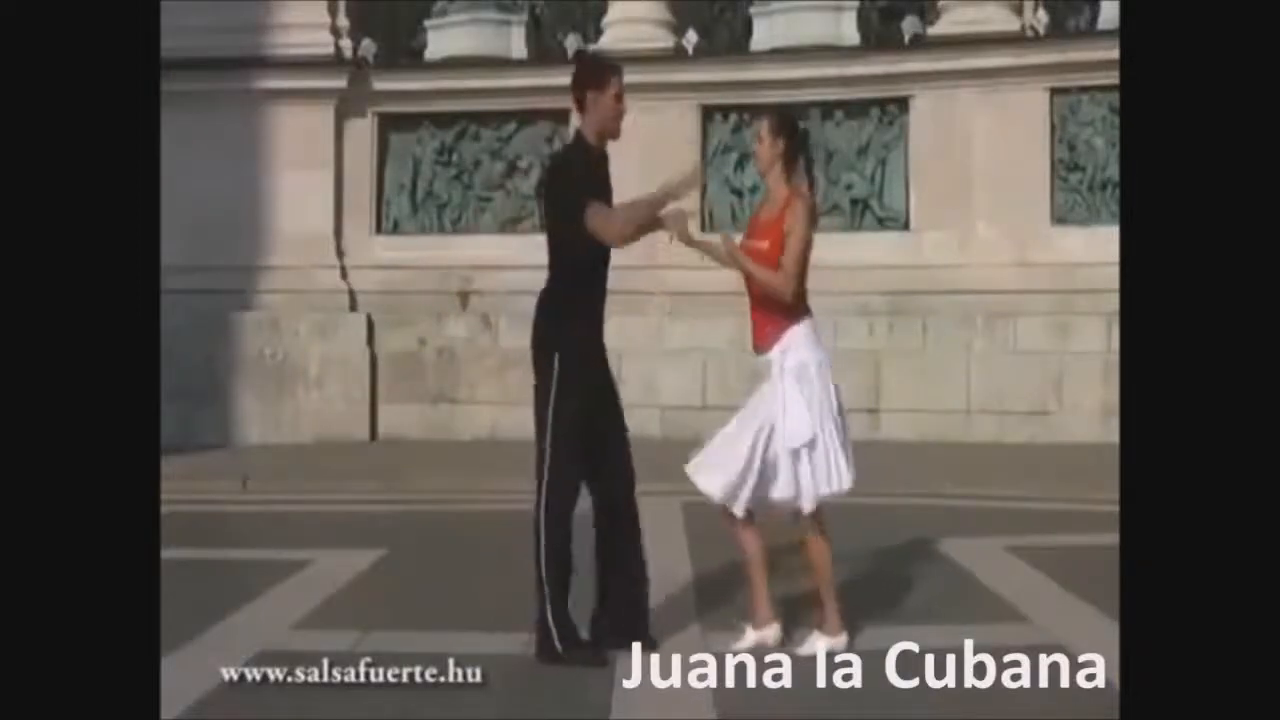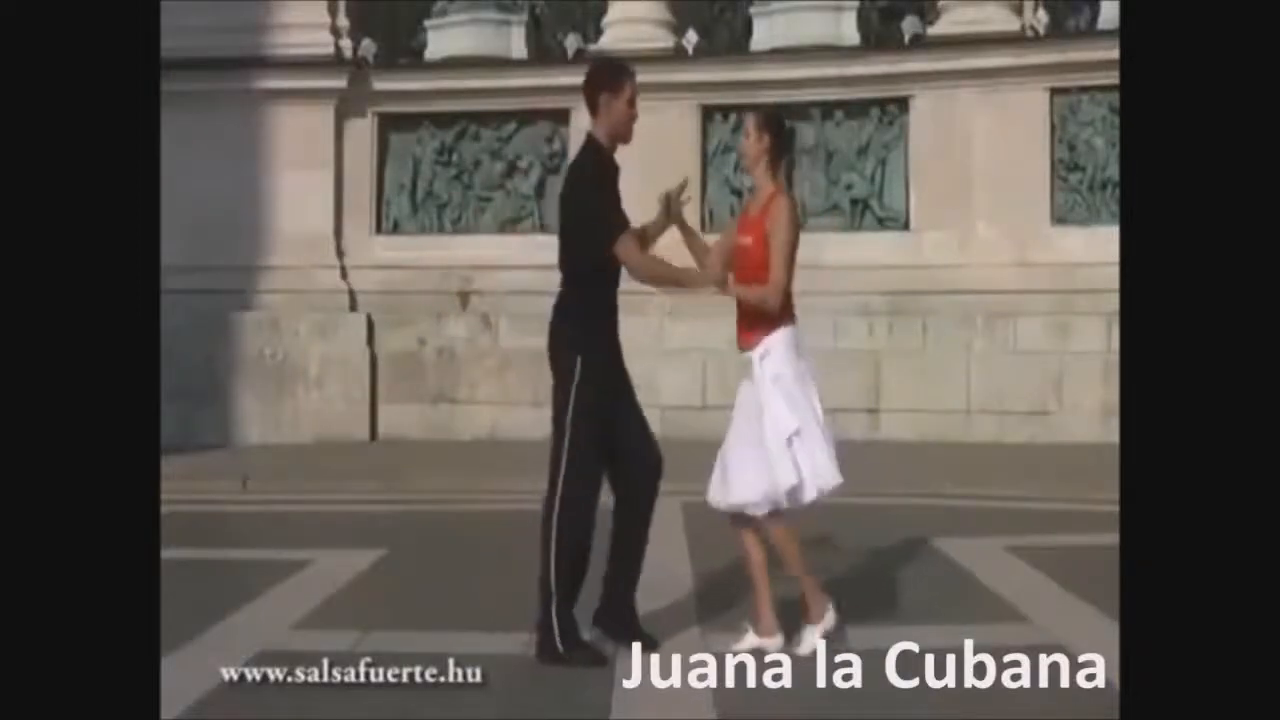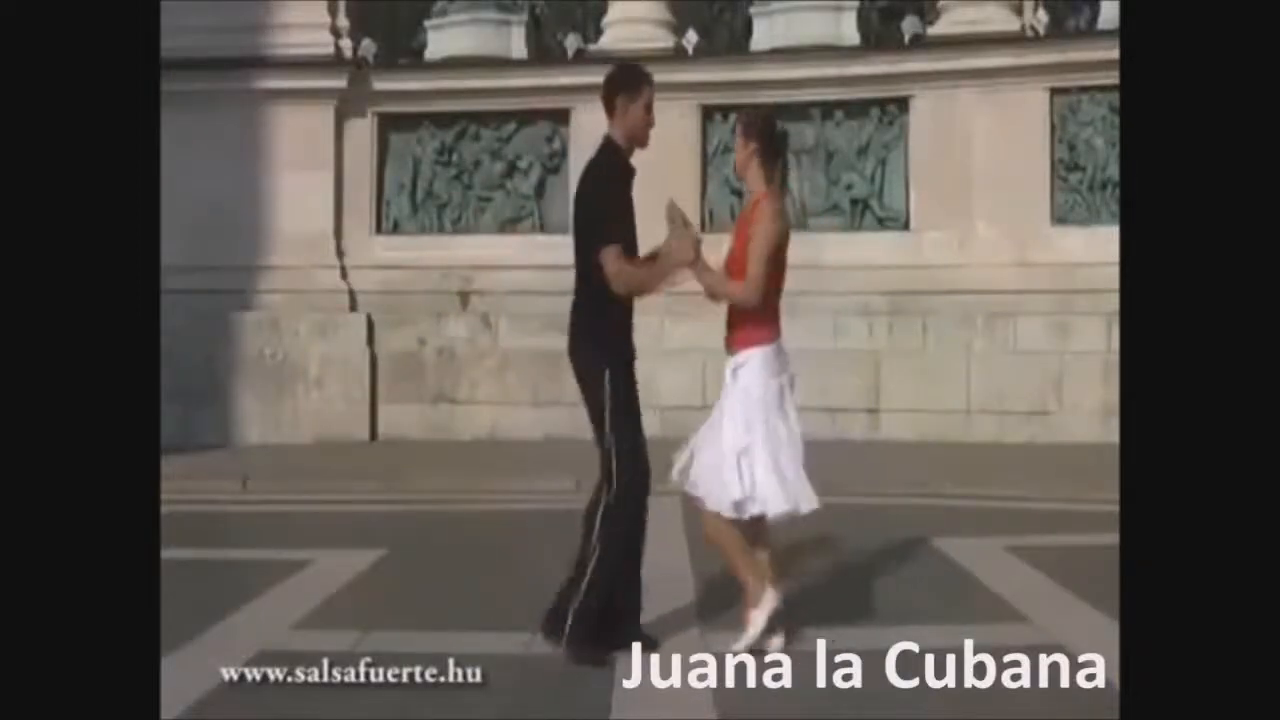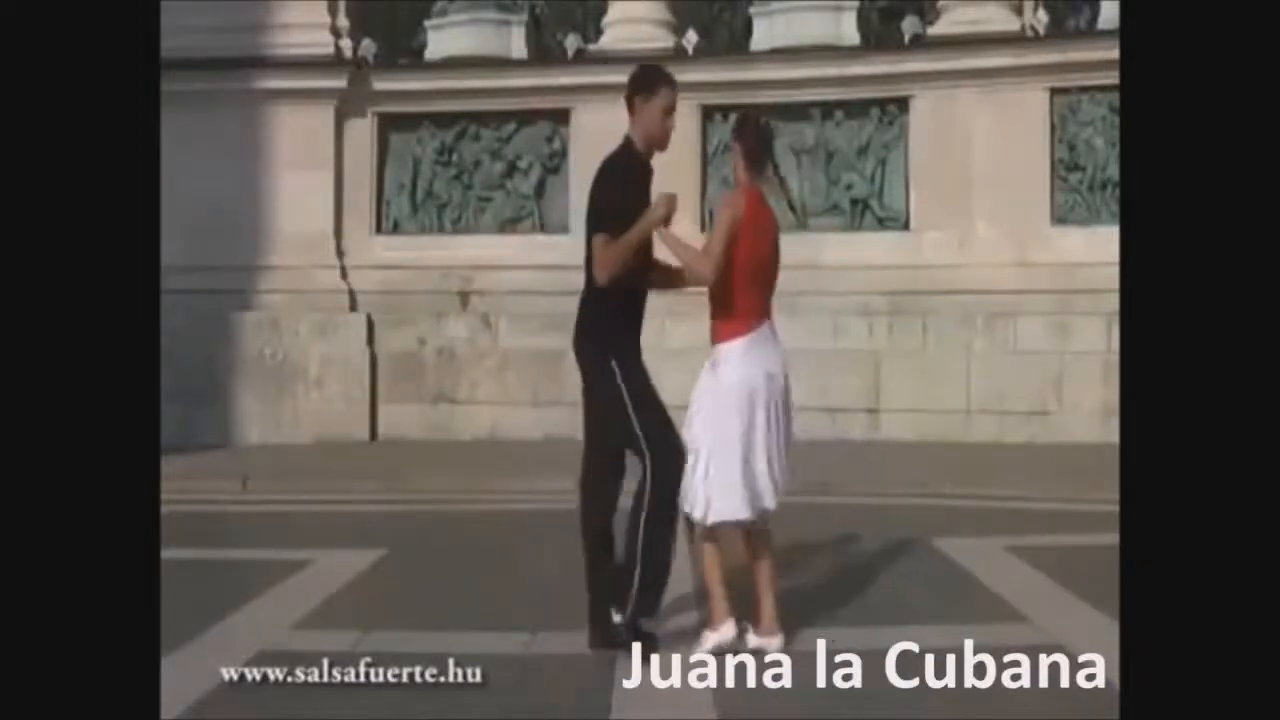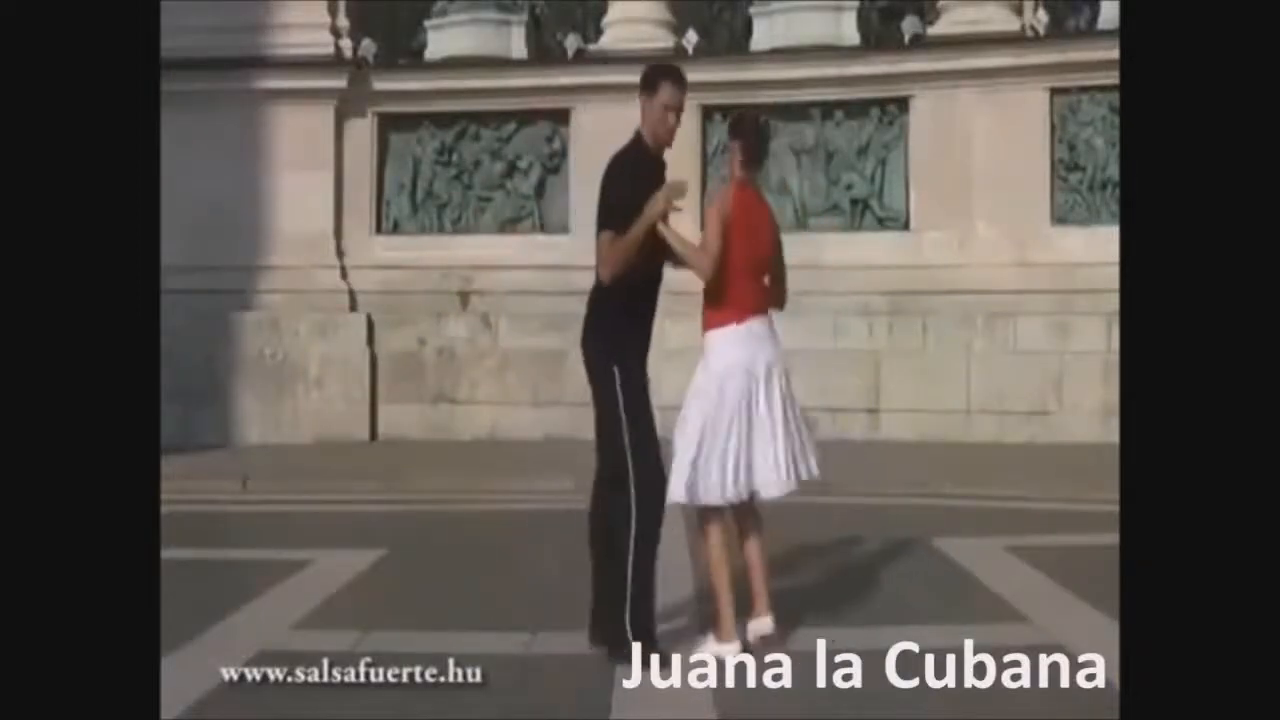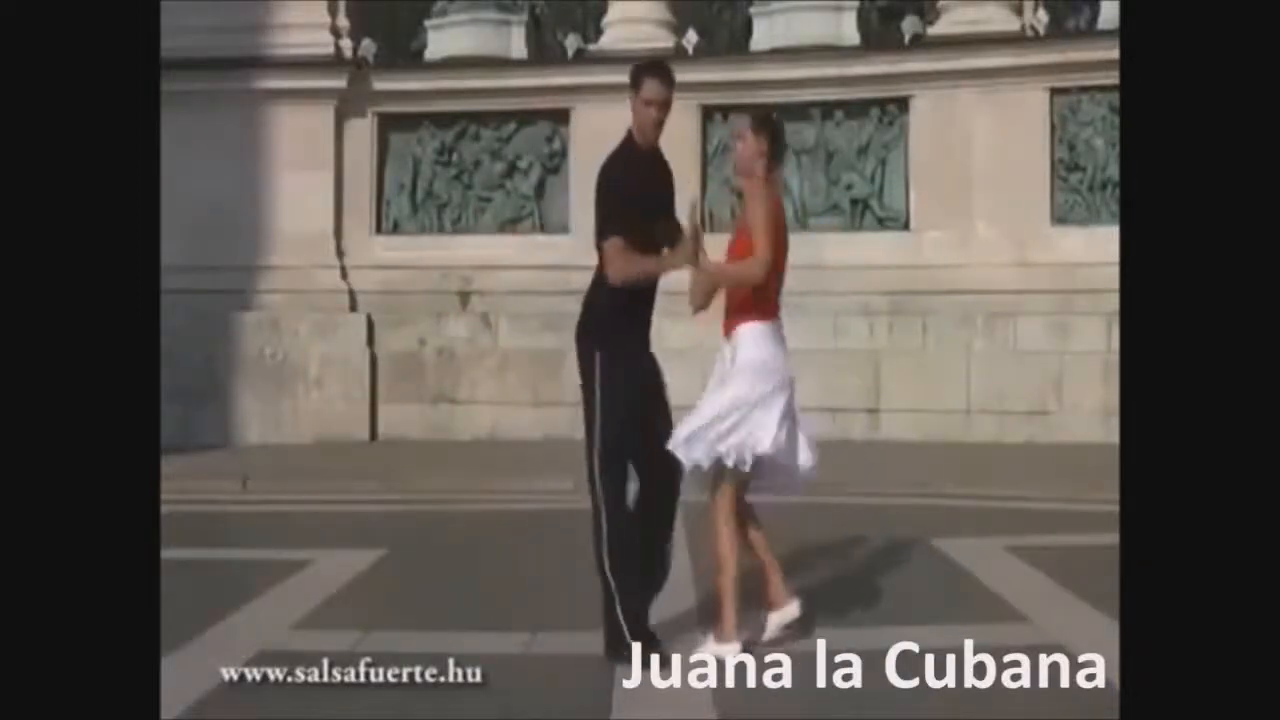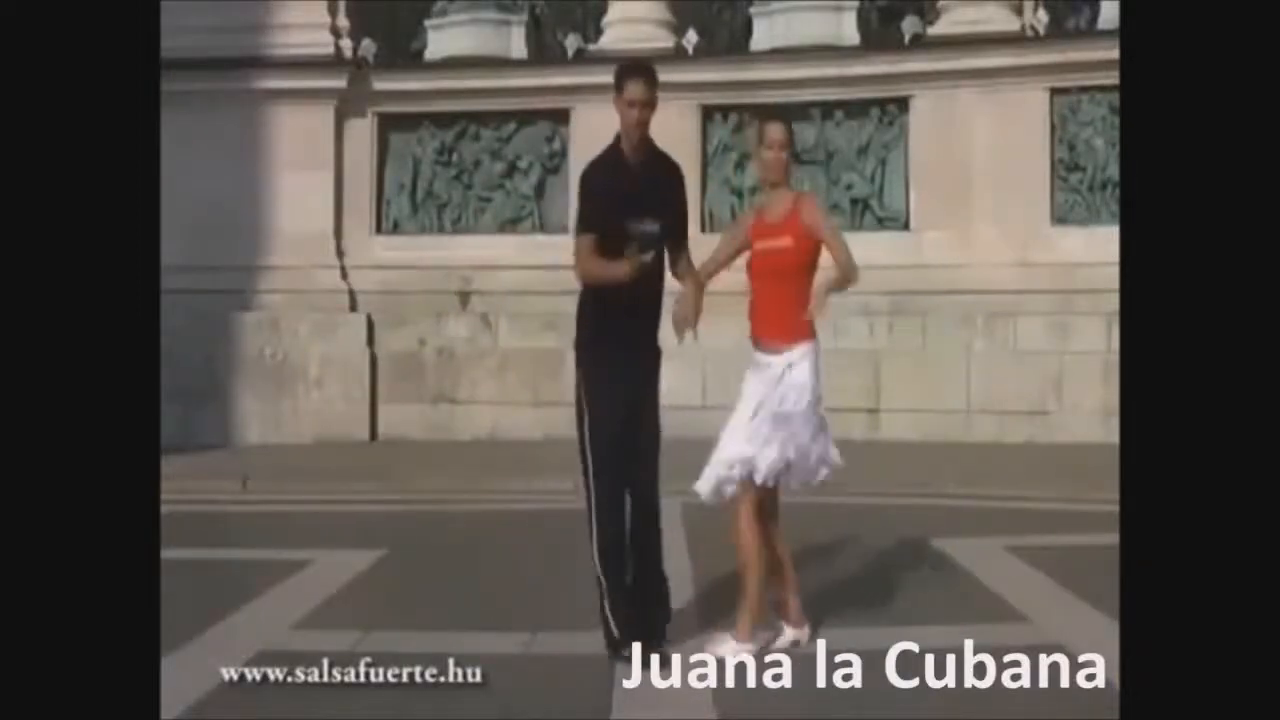
dt=0.2s
person 1, frame 1
left shoulder: (596, 166)
right shoulder: (570, 167)
right elbow: (611, 231)
left wrist: (659, 217)
right wrist: (670, 193)
left hip: (587, 342)
right hip: (561, 345)
left knee: (615, 477)
right knee: (559, 483)
left ankle: (619, 615)
right ankle: (555, 632)
person 1, frame 2
left shoulder: (602, 170)
right shoulder: (588, 175)
right elbow: (637, 265)
left wrist: (662, 218)
right wrist: (705, 277)
left hip: (601, 346)
right hip: (579, 347)
left knee: (640, 469)
right knee: (574, 486)
left ankle: (617, 610)
right ankle: (556, 632)
person 1, frame 3
left shoulder: (616, 173)
right shoulder: (604, 178)
right elbow: (619, 278)
left wrist: (664, 254)
right wrist: (674, 261)
left hip: (610, 349)
right hip: (599, 350)
left knee: (629, 480)
right knee: (622, 482)
left ankle: (613, 617)
right ankle: (571, 619)
person 1, frame 4
left shoulder: (636, 173)
right shoulder: (618, 175)
right elbow: (604, 269)
left wrist: (690, 273)
right wrist: (648, 223)
left hip: (612, 343)
right hip: (606, 345)
left knee: (604, 474)
right knee: (664, 457)
left ankle: (613, 611)
right ankle: (627, 604)
person 1, frame 5
left shoulder: (653, 169)
right shoulder: (625, 170)
right elbow: (608, 267)
right wrist: (650, 214)
left hip: (625, 342)
right hip: (612, 343)
left knee: (619, 477)
right knee: (642, 478)
left ankle: (610, 617)
right ankle: (628, 630)
person 1, frame 6
left shoulder: (660, 169)
right shoulder: (619, 171)
right elbow: (618, 268)
left wrist: (687, 251)
right wrist: (674, 259)
left hip: (635, 341)
right hip: (607, 342)
left knee: (663, 469)
right knee: (610, 477)
left ankle: (634, 603)
right ankle: (624, 629)
person 1, frame 7
left shoulder: (669, 174)
right shoulder: (599, 174)
left elbow: (678, 252)
right elbow: (584, 265)
left wrist: (690, 284)
right wrist: (620, 268)
left hip: (644, 344)
right hip: (601, 345)
left knee: (644, 479)
right knee: (606, 479)
left ankle: (648, 613)
right ankle: (619, 624)
person 2, frame 1
left shoulder: (797, 206)
right shoulder: (759, 212)
left elbow: (787, 286)
right elbow: (751, 274)
left wrist: (738, 258)
right wrist: (697, 244)
left hip: (798, 358)
right hip: (776, 365)
left knee: (807, 504)
right knee: (733, 492)
left ankle: (832, 624)
right ankle: (763, 619)
person 2, frame 2
left shoulder: (781, 206)
right shoulder: (746, 210)
left elbow: (774, 294)
right elbow: (717, 269)
left wrist: (726, 283)
right wrist: (683, 228)
left hip: (777, 360)
right hip: (756, 366)
left knee: (770, 503)
right knee: (743, 501)
left ankle: (818, 606)
right ankle: (765, 625)
person 2, frame 3
left shoulder: (770, 208)
right shoulder: (750, 211)
left elbow: (749, 292)
right elbow: (723, 281)
left wrist: (701, 274)
right wrist: (693, 261)
left hip: (756, 367)
right hip: (744, 368)
left knee: (711, 502)
right knee: (742, 506)
left ankle: (758, 592)
right ankle: (764, 624)
person 2, frame 4
left shoulder: (735, 201)
right shoulder: (764, 209)
left elbow: (708, 272)
left wrist: (665, 234)
left hip: (735, 361)
right hip: (762, 356)
left knee: (706, 497)
right knee: (745, 500)
left ankle: (720, 617)
right ankle: (767, 624)
person 2, frame 5
left shoulder: (725, 196)
right shoulder: (766, 212)
left elbow: (708, 267)
left wrist: (665, 228)
left hip: (728, 351)
right hip: (762, 347)
left knee: (711, 498)
right knee: (742, 494)
left ankle: (726, 632)
right ankle: (762, 611)
person 2, frame 6
left shoulder: (759, 196)
right shoulder: (760, 198)
left elbow: (758, 270)
left wrist: (705, 269)
right wrist: (706, 279)
left hip: (752, 351)
right hip: (756, 352)
left knee: (723, 496)
right knee: (731, 493)
left ankle: (727, 633)
right ankle: (780, 596)
person 2, frame 7
left shoulder: (807, 207)
right shoulder: (750, 220)
left elbow: (847, 267)
right elbow: (706, 268)
left wrist: (825, 289)
left hip: (793, 366)
right hip: (761, 365)
left knee: (748, 495)
right knee: (756, 499)
left ankle: (744, 632)
right ankle: (794, 618)
